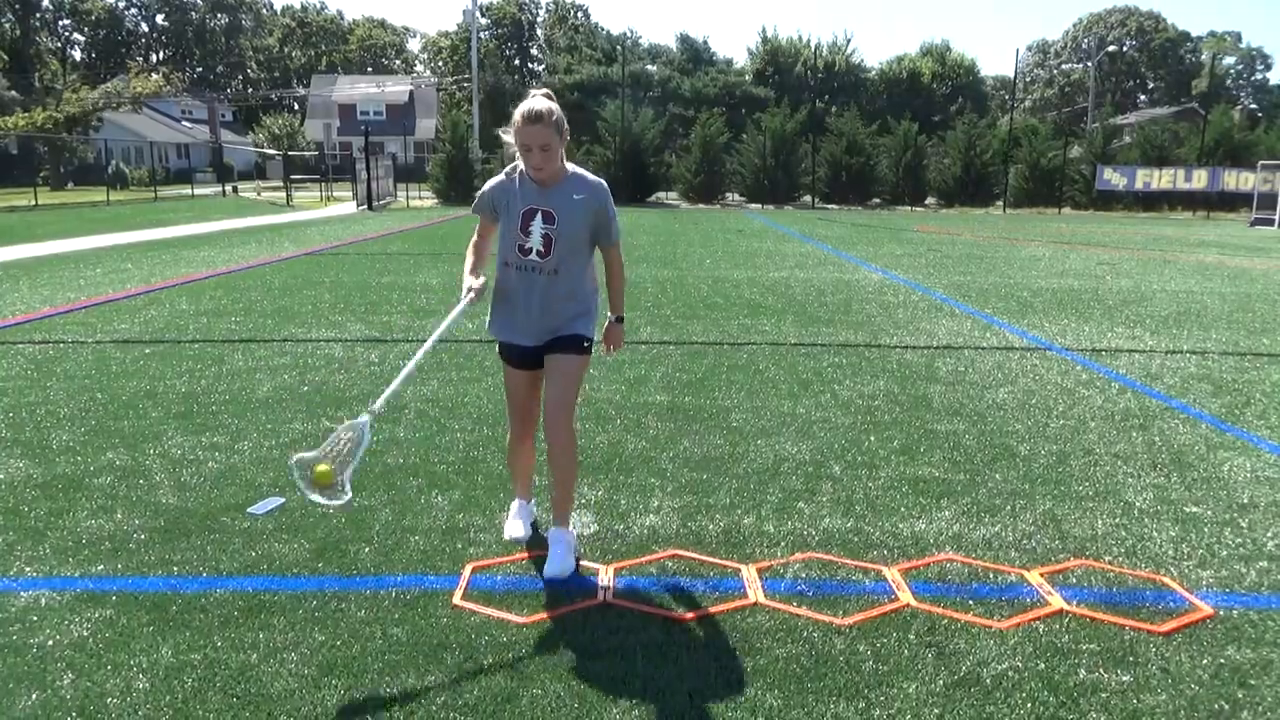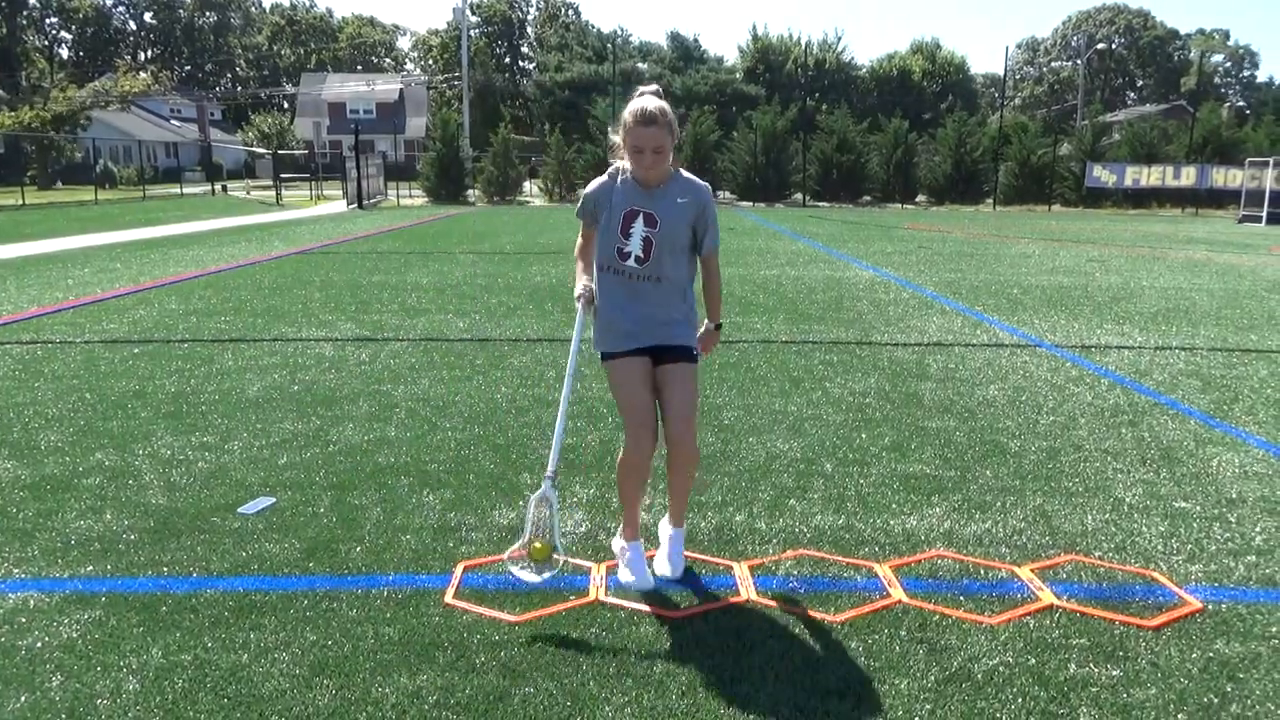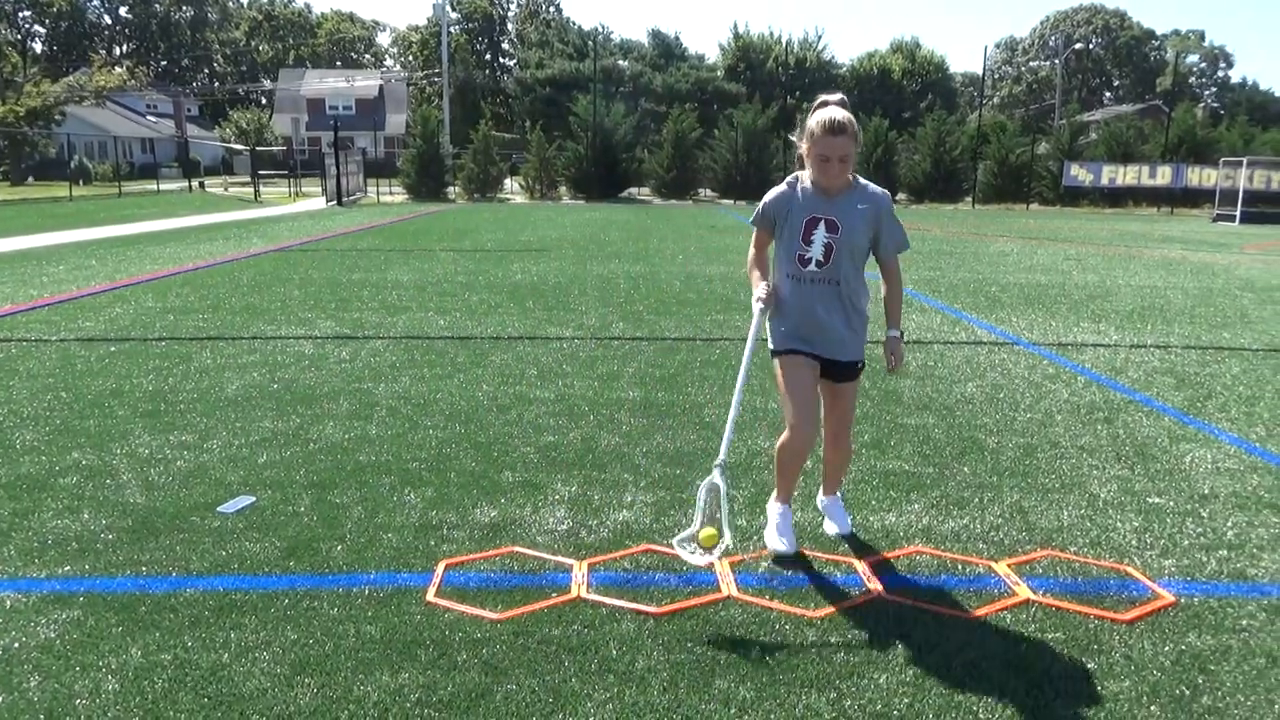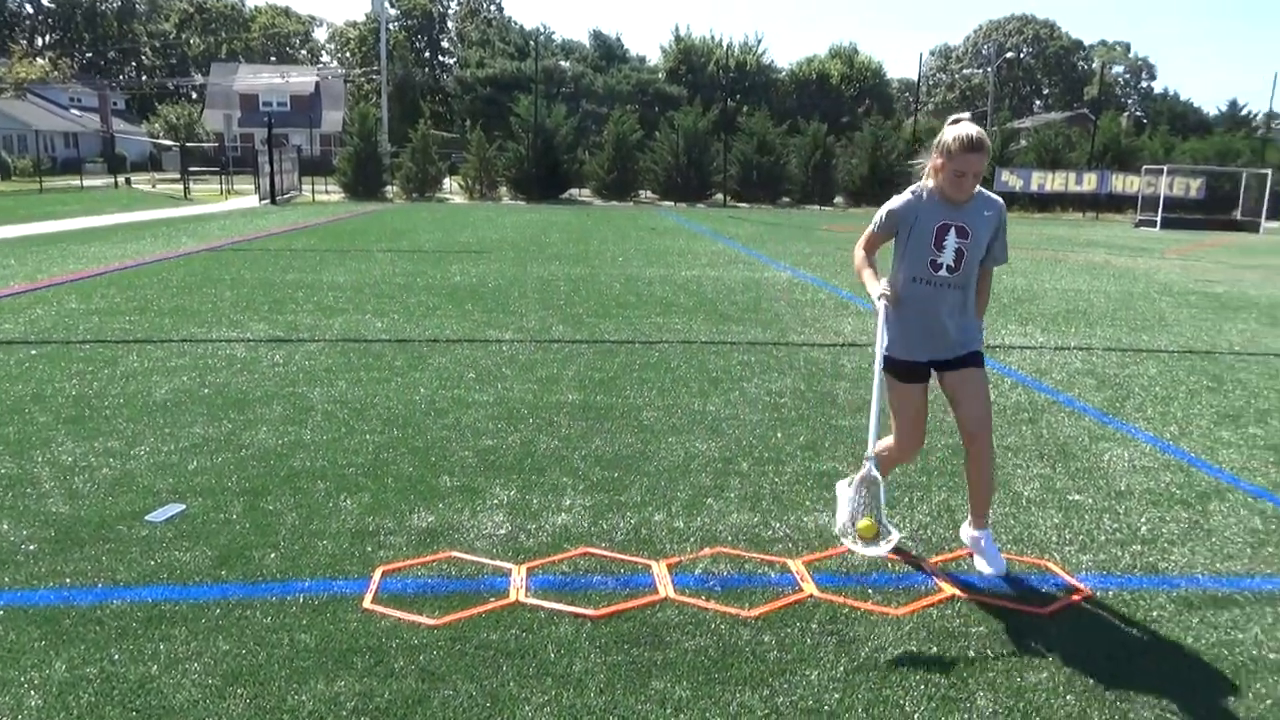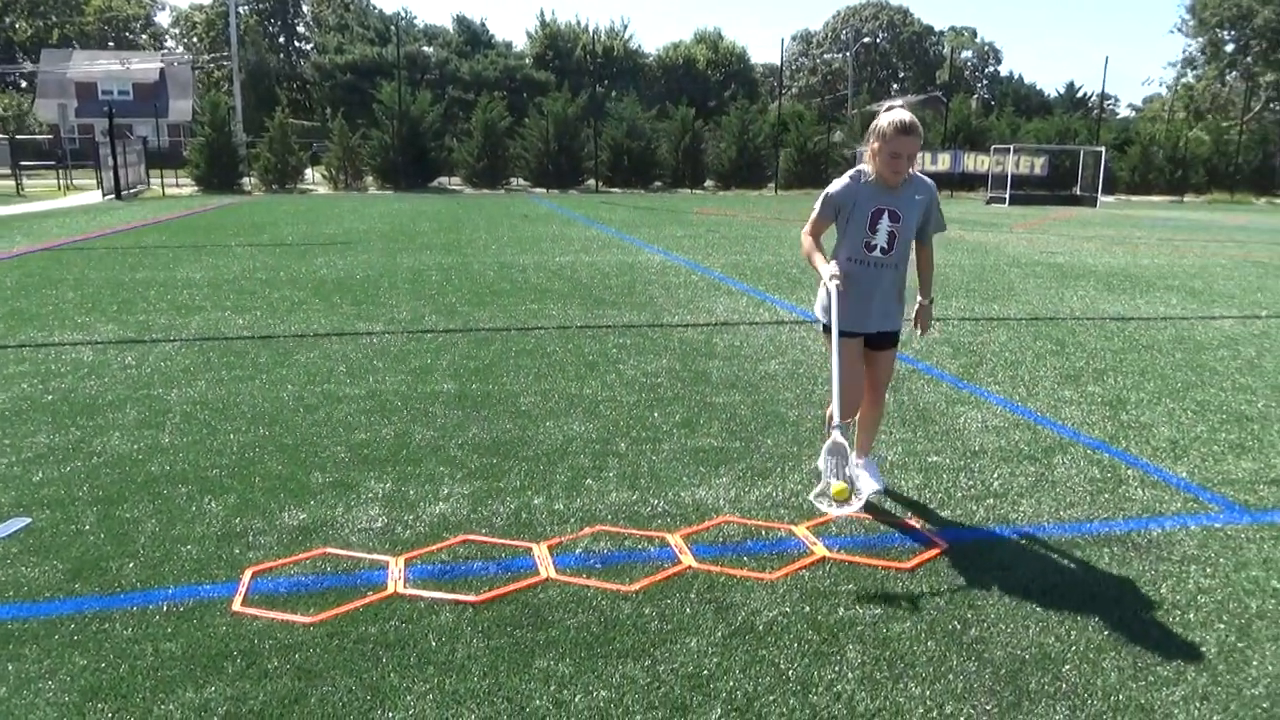
dt=1s
person 1, frame 1
left shoulder: (592, 192)
right shoulder: (501, 189)
left elbow: (612, 258)
right elbow: (482, 240)
left wrist: (616, 317)
right wrist: (472, 276)
left hip: (571, 324)
right hip: (515, 326)
left knee: (558, 424)
right knee: (521, 427)
left ankle: (562, 531)
right ankle: (521, 502)
person 1, frame 2
left shoulder: (696, 195)
right shoulder: (601, 191)
left elbow: (709, 265)
right elbow: (585, 246)
left wrist: (713, 323)
right wrist: (583, 280)
left hip: (676, 332)
right hip: (620, 332)
left knee: (682, 438)
right knee: (641, 436)
left ankle: (674, 527)
right ankle: (629, 539)
person 1, frame 3
left shoulder: (874, 201)
right shoulder: (782, 199)
left elbow: (891, 269)
right elbow: (758, 248)
left wrist: (894, 332)
right wrist: (760, 285)
left hip: (845, 337)
right hip: (792, 332)
left knee: (839, 438)
right knee: (801, 428)
left ankle: (830, 495)
right ankle: (781, 504)
person 1, frame 4
left shoulder: (993, 209)
right shoulder: (906, 206)
right elbow: (864, 249)
right wrist: (875, 284)
left hip: (959, 339)
right hip: (906, 340)
left knee: (979, 433)
right knee: (907, 444)
left ankle: (979, 530)
person 1, frame 5
left shoulder: (924, 192)
right shoulder: (845, 190)
right elbow: (809, 235)
left wrist: (926, 299)
right wrist: (824, 266)
left hip: (886, 313)
right hip: (843, 310)
left knee: (875, 395)
right knee: (849, 399)
left ankle: (862, 458)
